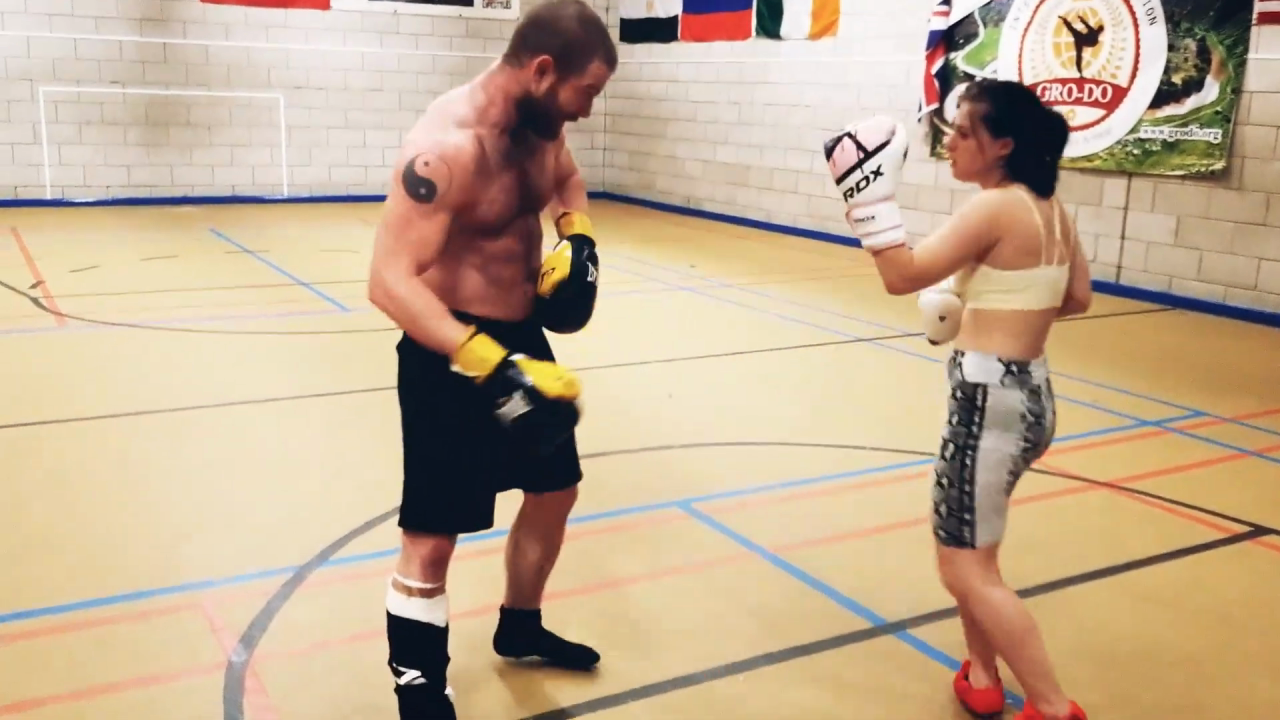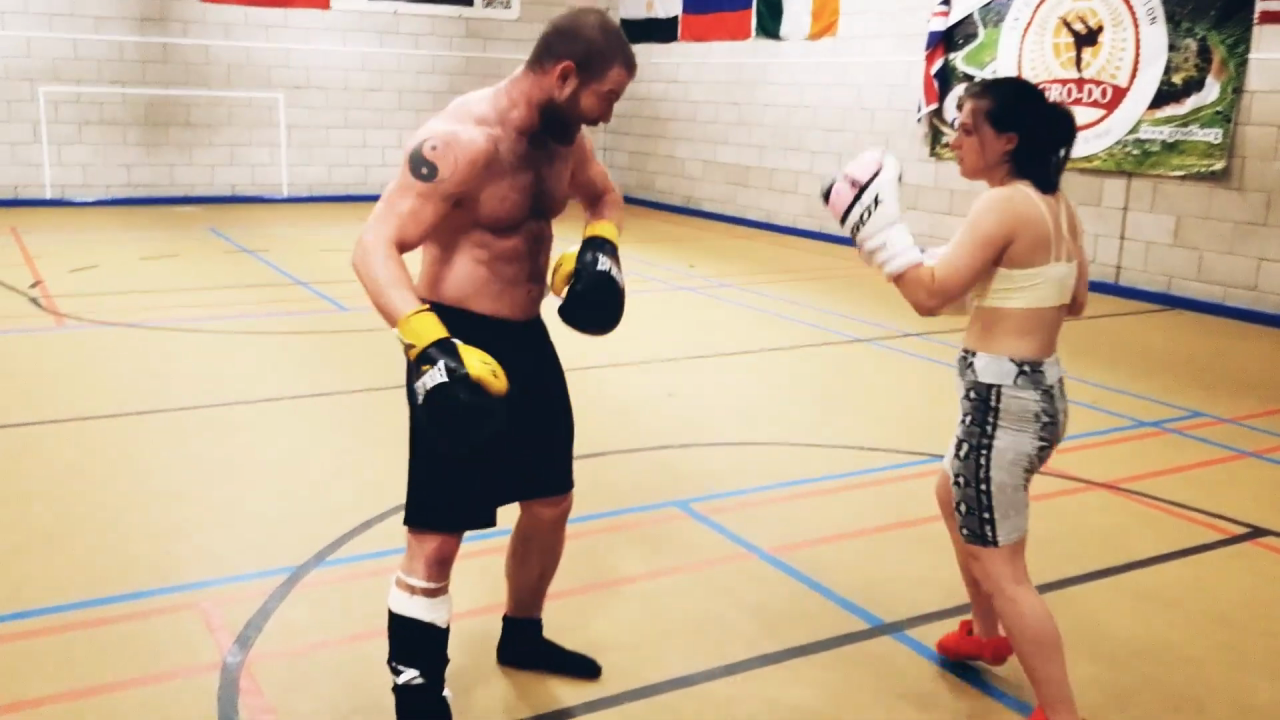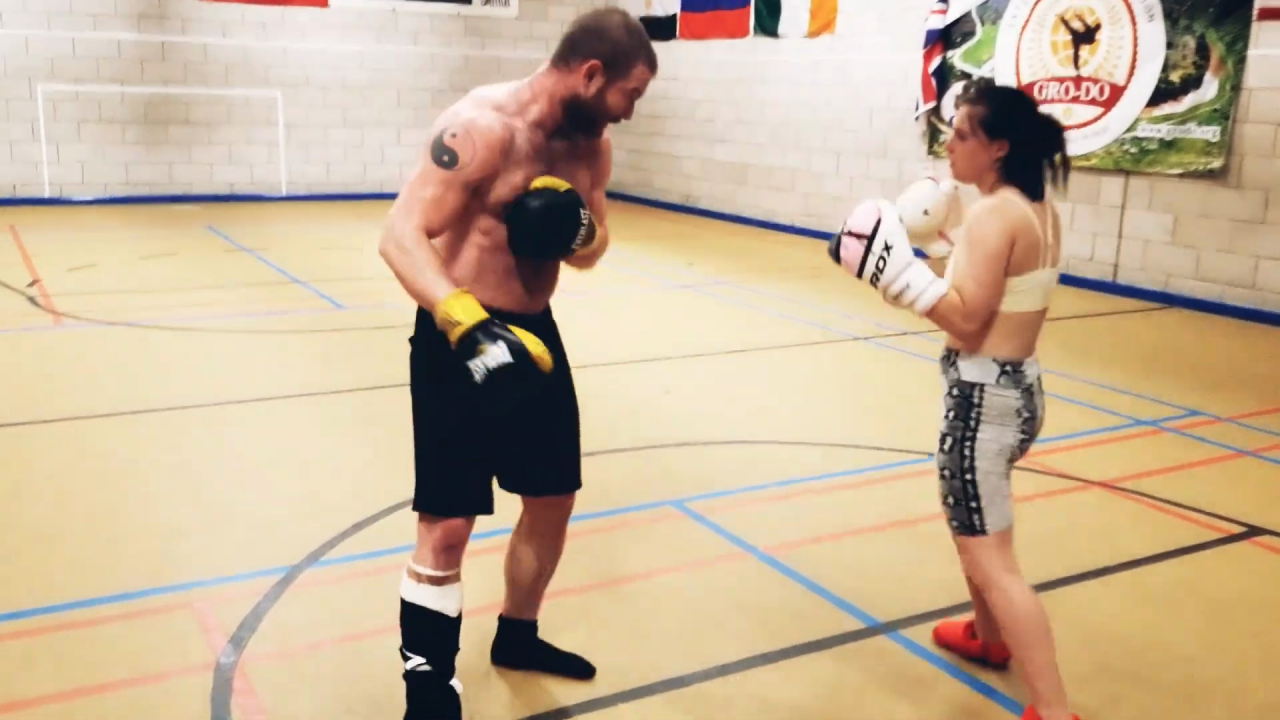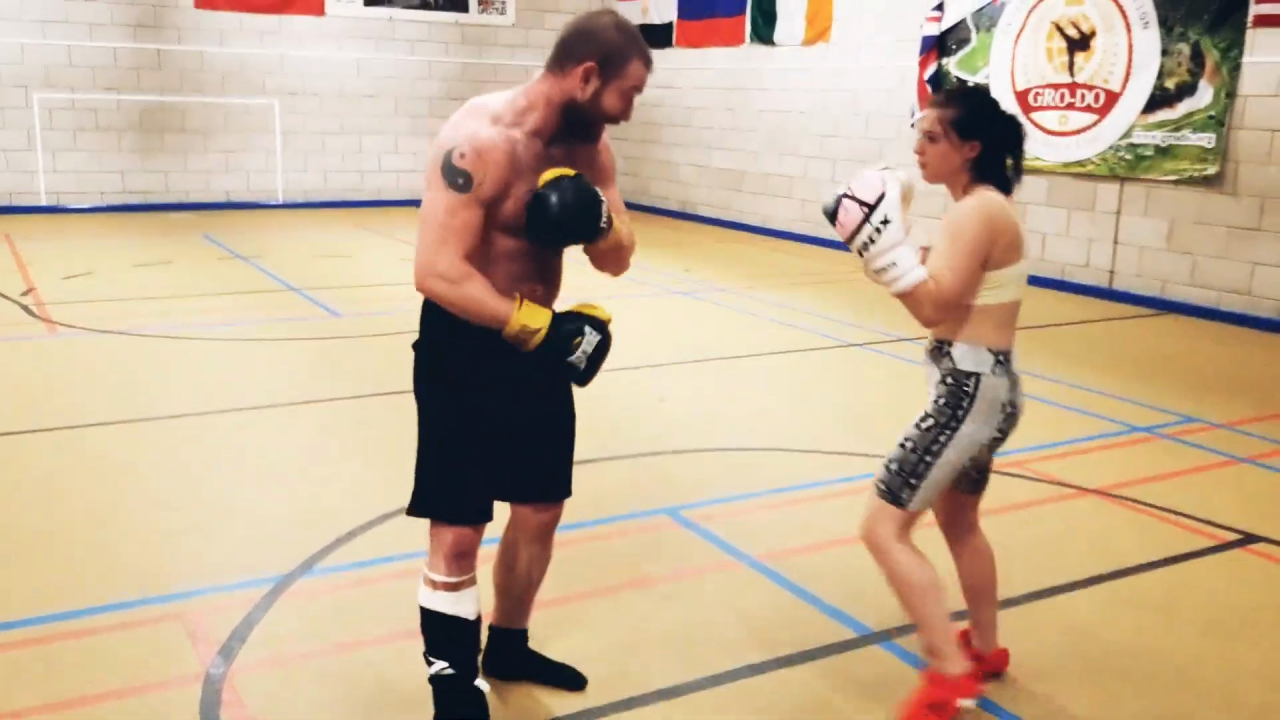
dt=0.2s
person 1, frame 1
left shoulder: (542, 124)
right shoulder: (446, 146)
left elbow: (566, 180)
right elbow: (391, 284)
left wrist: (577, 237)
right wrist: (491, 367)
left hip: (517, 339)
right hip: (448, 352)
left knee: (555, 490)
right knee: (432, 540)
left ankle: (521, 625)
person 1, frame 2
left shoulder: (564, 135)
right shoulder: (461, 139)
left elbow: (603, 195)
right elbow: (373, 250)
left wrist: (599, 246)
right wrist: (430, 344)
left hip: (529, 338)
right hip: (457, 348)
left knee: (550, 505)
right knee: (436, 540)
left ankle: (522, 635)
person 1, frame 3
left shoulder: (589, 141)
right shoulder: (480, 125)
left elbow: (584, 256)
right elbow: (401, 236)
left wrist: (579, 229)
right wrist: (467, 326)
left hip: (533, 334)
right hip: (464, 344)
left knee: (552, 500)
right knee: (446, 528)
left ankle: (516, 636)
person 1, frame 4
left shoulder: (588, 147)
right shoulder: (481, 138)
left elbow: (618, 259)
right elbow: (438, 271)
left wrist: (596, 217)
right wrist: (542, 329)
left hip: (540, 341)
right hip: (464, 344)
left knee: (540, 511)
right knee: (456, 533)
left ankle: (508, 645)
person 2, frame 1
left shoulder: (992, 208)
right shoulder: (1048, 210)
left elbow: (902, 277)
right elbow: (1077, 299)
left wrist: (870, 194)
left hip: (991, 404)
right hip: (1030, 398)
left knee: (968, 575)
right knee: (974, 557)
person 2, frame 2
left shoulder: (1003, 207)
right shoulder: (1056, 206)
left elbow: (927, 295)
right elbow: (1075, 301)
left wrist: (873, 219)
left hip: (1001, 400)
right hip: (1038, 392)
left knee: (999, 572)
right knee: (952, 497)
right ankle: (986, 633)
person 2, frame 3
left shoulder: (994, 214)
right shoulder: (1038, 210)
left elbow: (963, 320)
left wrist: (891, 263)
right wrist: (946, 244)
left hip: (982, 397)
right hip: (1015, 389)
left knee: (992, 564)
right knee: (964, 518)
right ankle: (988, 636)
person 2, frame 4
left shoulder: (974, 211)
right shoulder: (990, 204)
left elbow: (934, 309)
left wrist: (878, 239)
right wrist: (887, 231)
left hip: (970, 390)
right hip: (987, 386)
left knee: (884, 528)
right knee: (957, 518)
right ankle: (983, 646)
